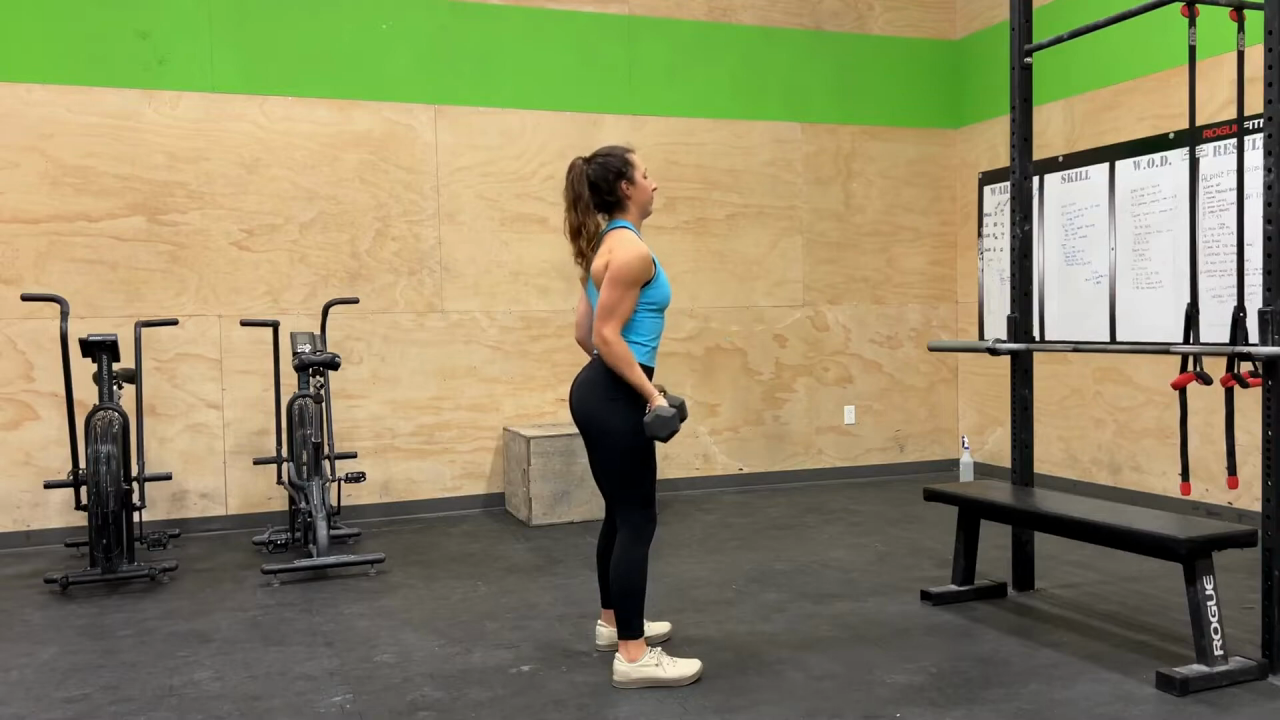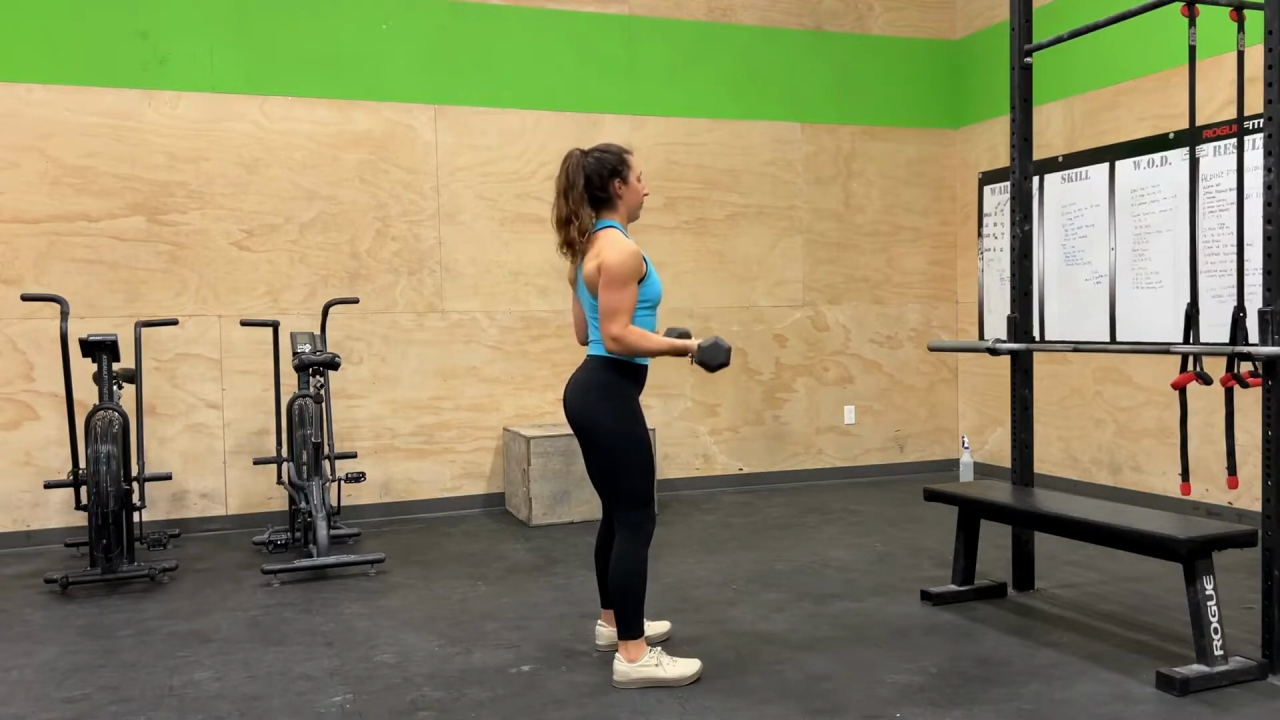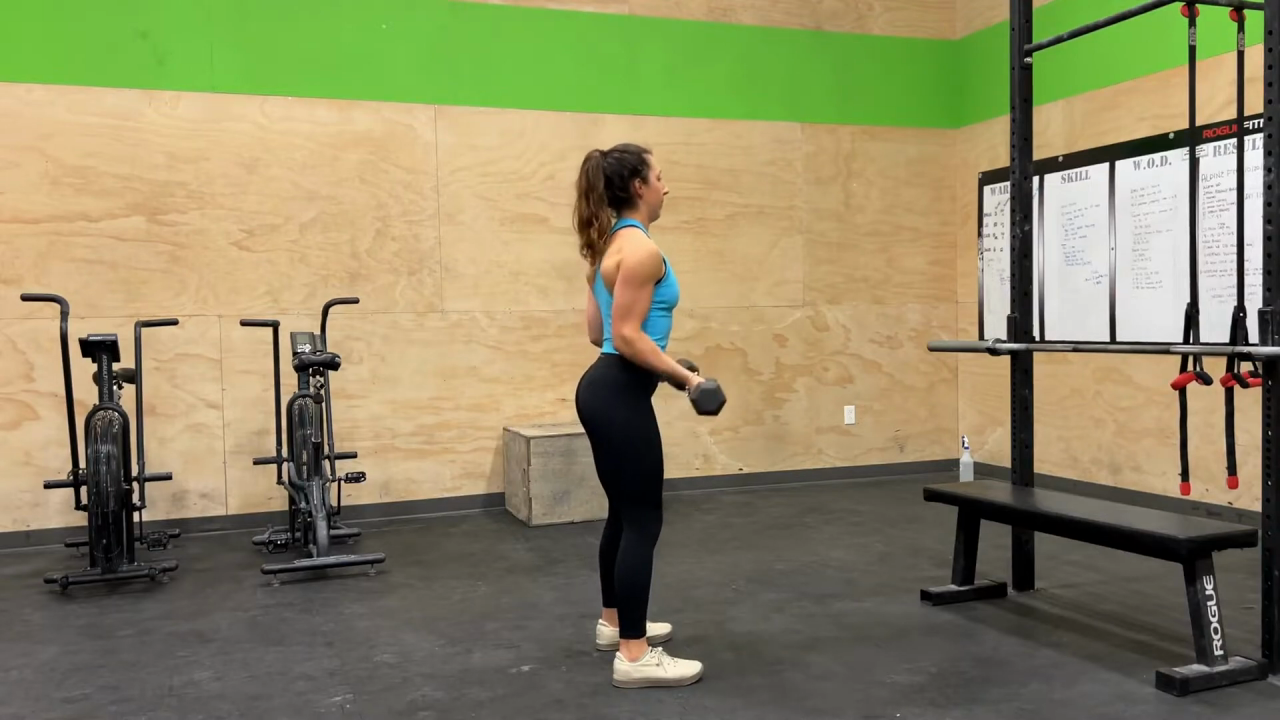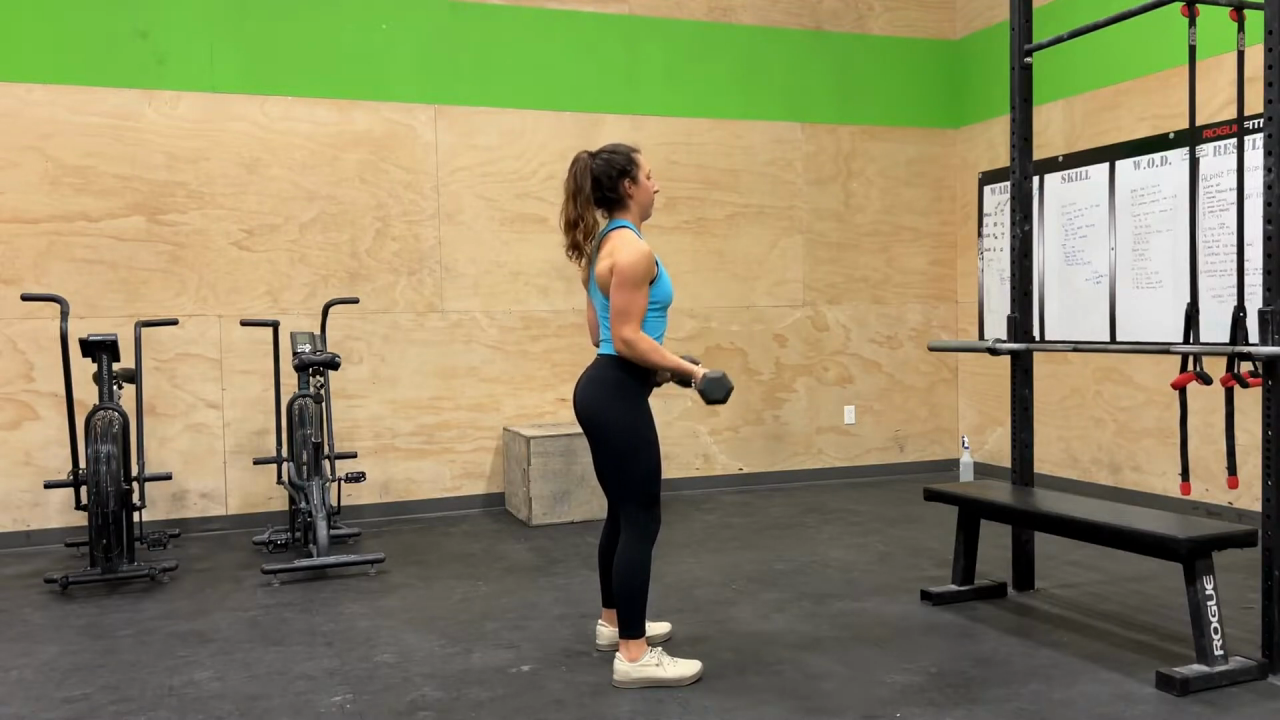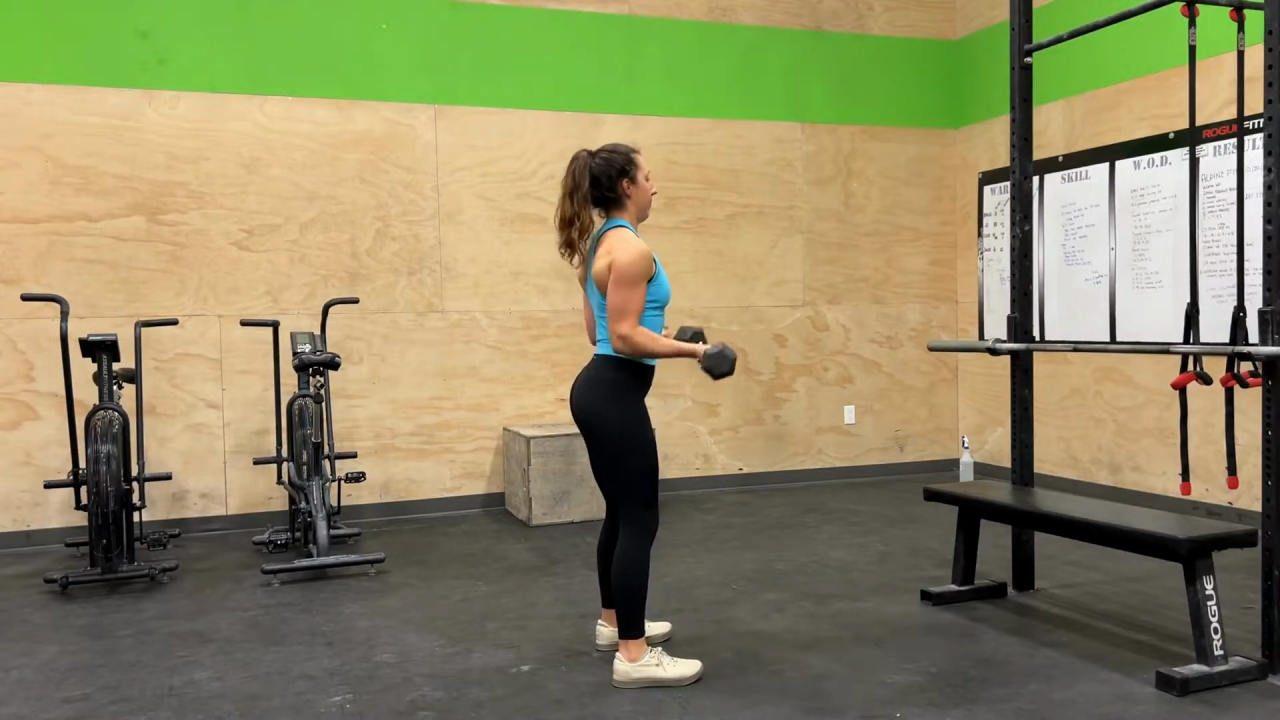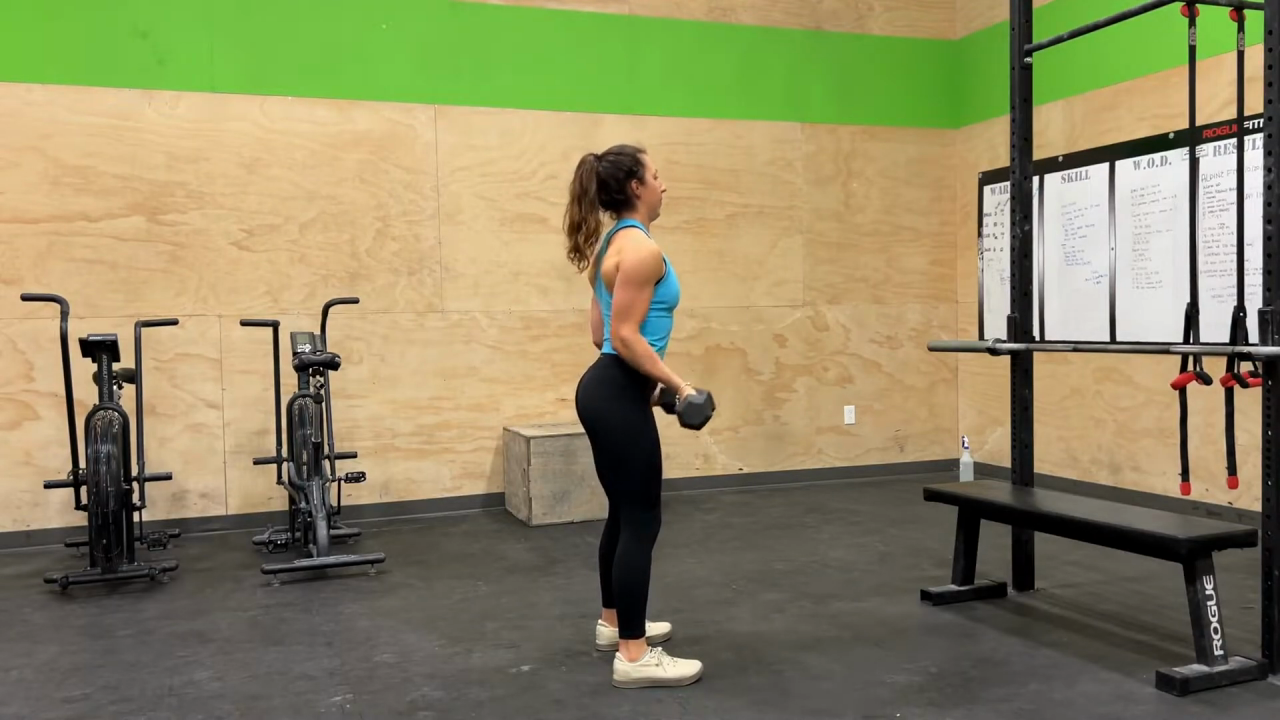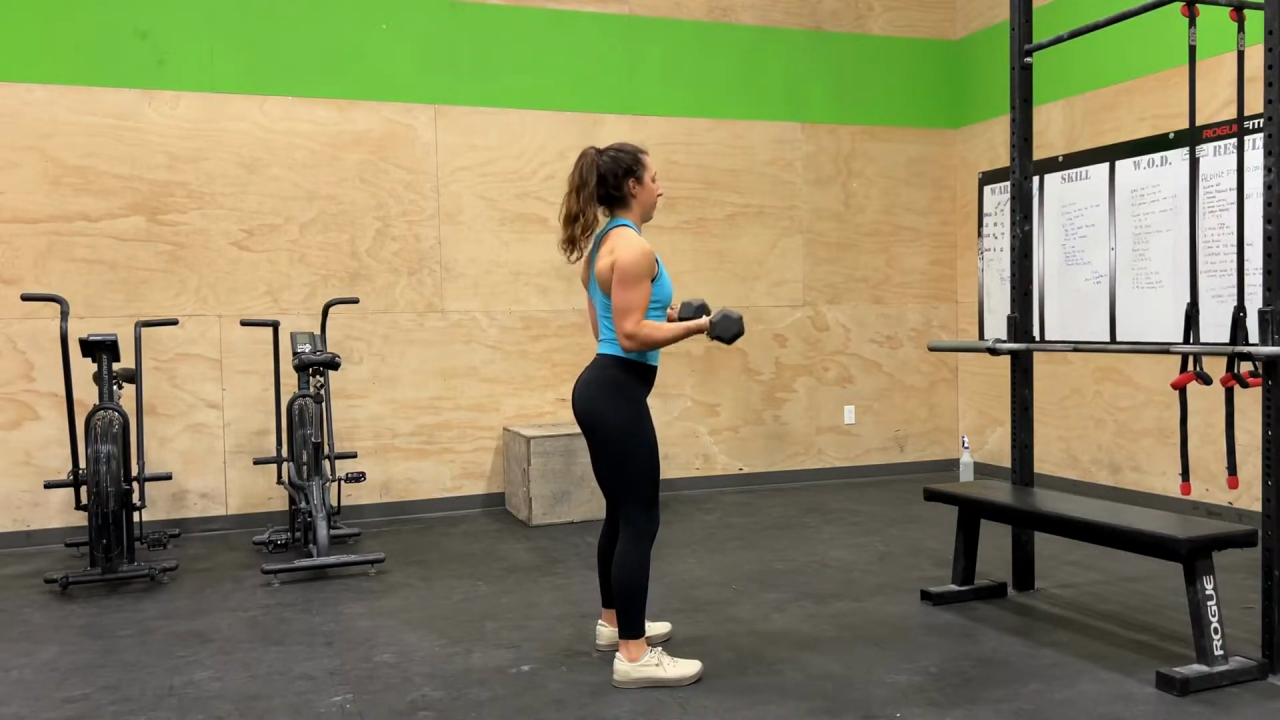
dt=0.7s
person 1, frame 1
left shoulder: (606, 245)
right shoulder: (630, 250)
right elbow: (607, 337)
right wrist: (650, 392)
left hip: (597, 391)
right hip: (612, 399)
left knee: (621, 514)
right knee: (637, 521)
left ankle: (613, 622)
right ankle: (633, 656)
person 1, frame 2
left shoulder: (590, 245)
right shoulder: (619, 248)
right elbow: (617, 337)
left wrist: (657, 335)
right wrist: (683, 345)
left hip: (591, 388)
right hip: (609, 394)
left knee: (617, 514)
right knee: (635, 520)
left ankle: (612, 621)
right ankle: (632, 655)
person 1, frame 3
left shoulder: (611, 244)
right shoulder: (639, 248)
right elbow: (627, 338)
left wrist: (661, 360)
right wrist: (683, 374)
left hip: (603, 387)
right hip: (621, 395)
left knee: (624, 513)
right knee: (642, 520)
left ankle: (614, 622)
right ankle: (635, 657)
person 1, frame 4
left shoulder: (603, 245)
right shoulder: (631, 249)
right elbow: (628, 340)
left wrist: (665, 364)
right wrist: (688, 369)
left hip: (601, 388)
right hip: (618, 396)
left knee: (623, 513)
right knee: (641, 521)
left ankle: (613, 622)
right ankle: (634, 655)
person 1, frame 5
left shoulder: (600, 244)
right shoulder: (629, 248)
right elbow: (625, 337)
left wrist: (664, 334)
right wrist: (690, 348)
left hip: (598, 387)
right hip: (615, 394)
left knee: (620, 513)
right knee: (640, 521)
left ankle: (613, 622)
right ankle: (633, 656)
person 1, frame 6
left shoulder: (612, 244)
right shoulder: (640, 248)
right elbow: (625, 337)
left wrist: (656, 376)
right wrist: (676, 383)
left hip: (603, 388)
right hip: (620, 397)
left knee: (623, 514)
right knee: (641, 521)
left ankle: (613, 622)
right ankle: (634, 655)
person 1, frame 7
left shoulder: (603, 243)
right shoulder: (631, 246)
right elbow: (632, 334)
left wrist: (667, 315)
right wrist: (695, 326)
left hip: (600, 387)
right hip: (617, 393)
left knee: (622, 513)
right knee: (639, 521)
left ankle: (614, 622)
right ankle: (635, 656)
